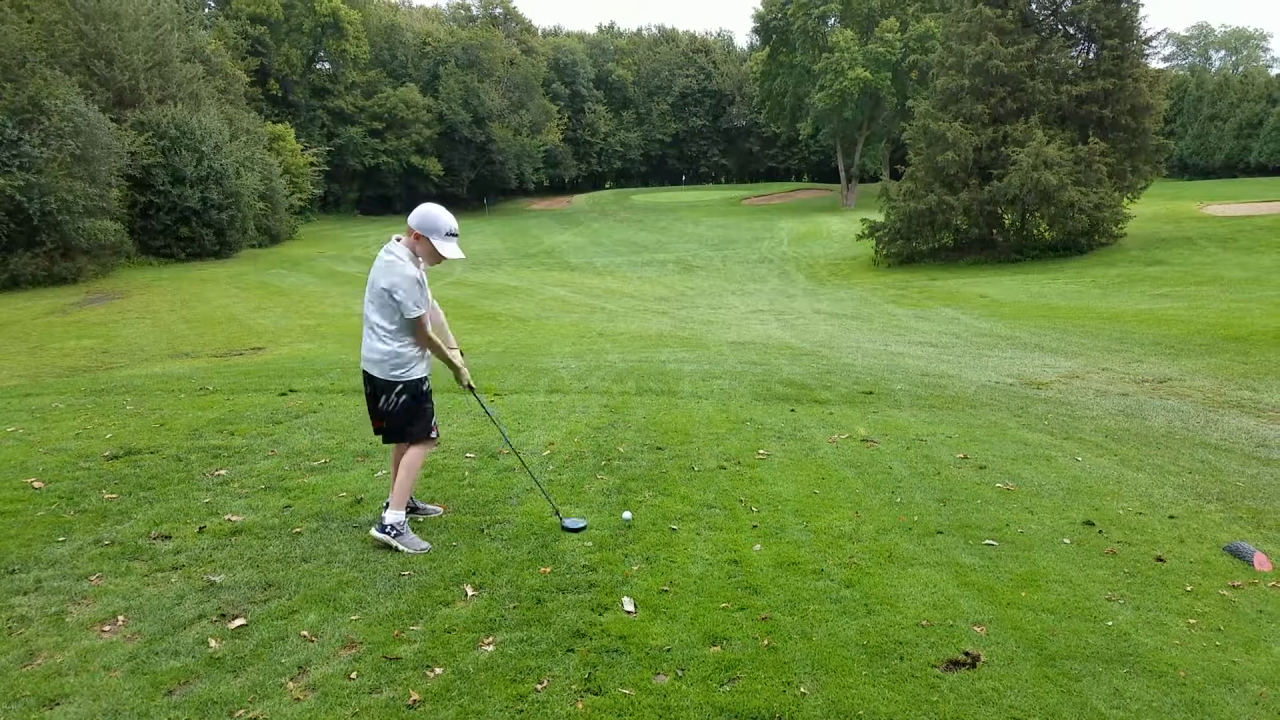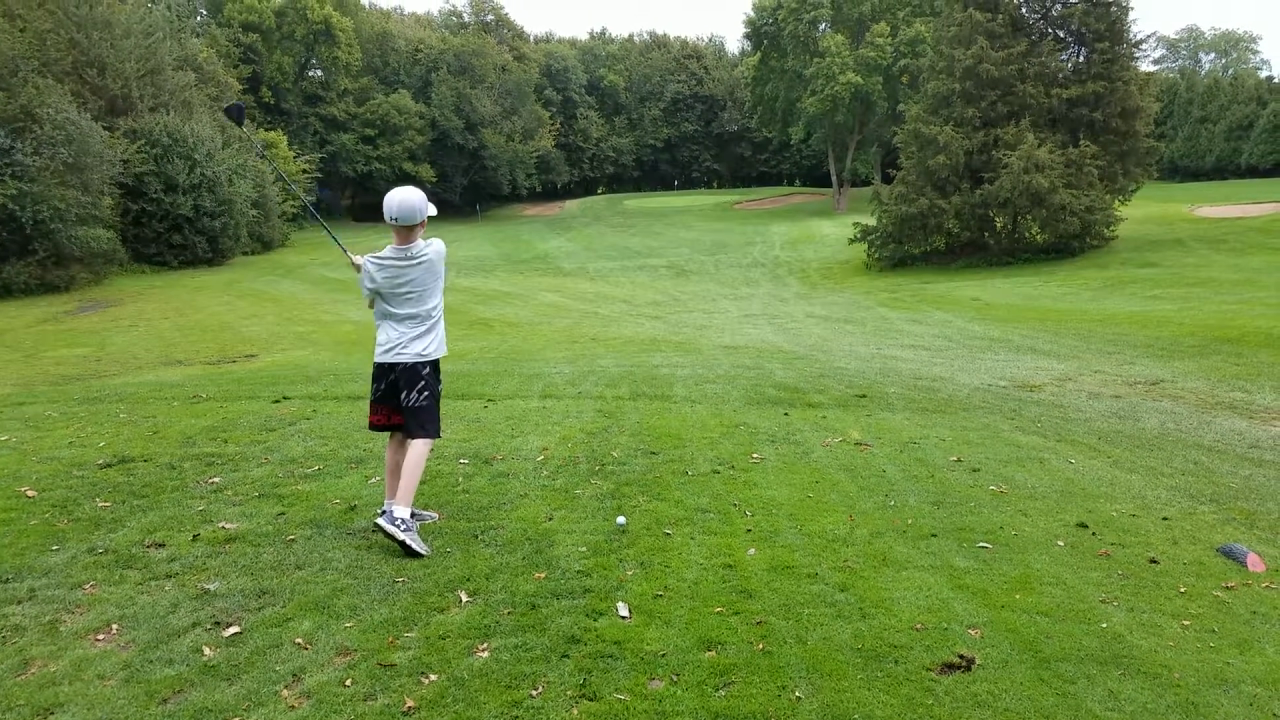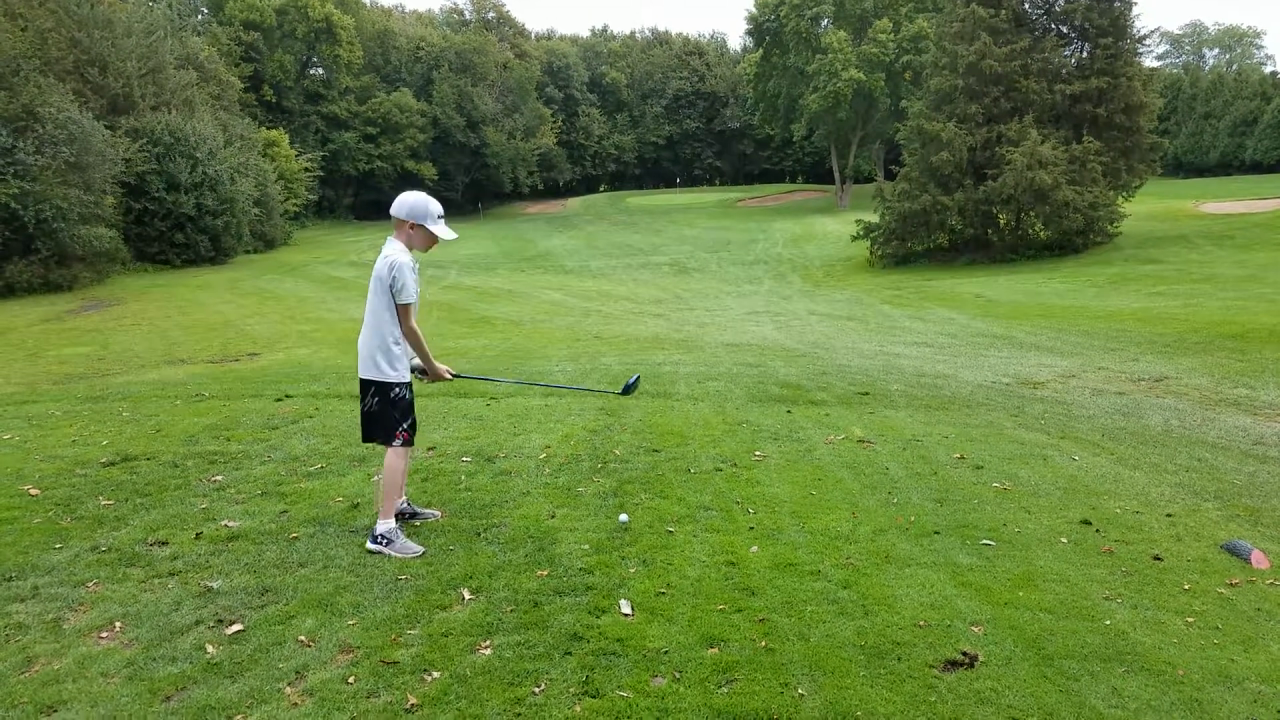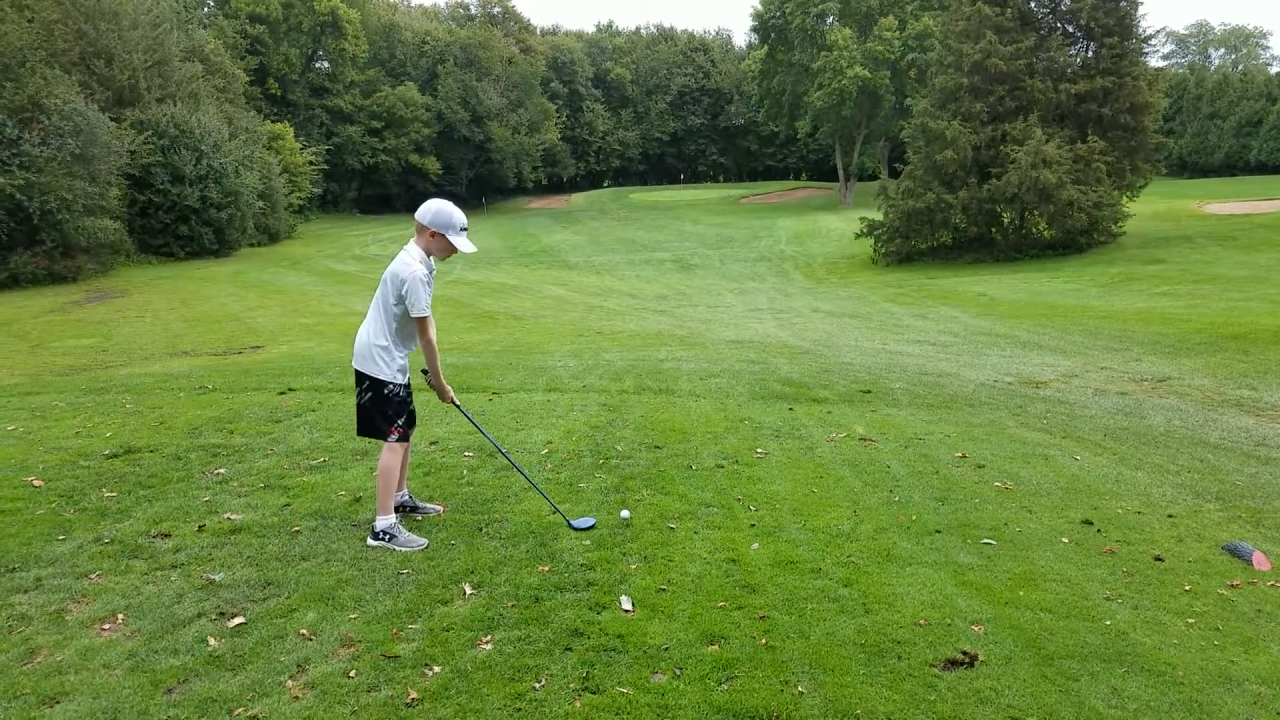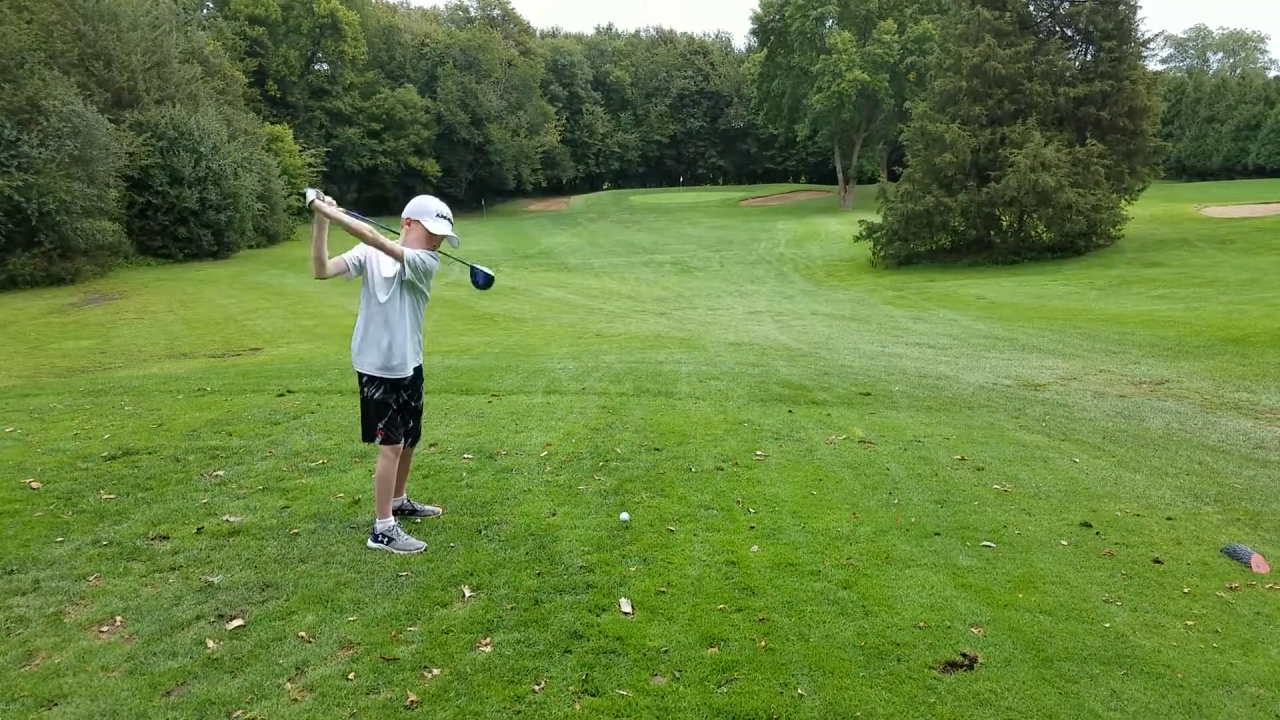
dt=1s
person 1, frame 1
left shoulder: (395, 250)
right shoulder: (401, 269)
left elbow: (430, 305)
right elbow: (424, 334)
left wrist: (453, 347)
right wrist: (455, 365)
left hip: (382, 363)
right hip: (397, 368)
left knee: (412, 434)
right knee: (422, 438)
left ankle: (399, 499)
right ankle: (392, 523)
person 1, frame 2
left shoulder: (373, 267)
right shoulder: (436, 251)
left hip: (386, 358)
right hip: (422, 359)
left knee: (399, 433)
right knee: (422, 436)
left ankle: (393, 505)
right ankle: (398, 515)
person 1, frame 3
left shoulder: (390, 256)
right shoulder: (401, 262)
right elbow: (407, 326)
left wrist: (417, 361)
right wrist: (431, 365)
left hip: (385, 362)
right hip: (387, 367)
left knee: (402, 439)
right knee: (399, 444)
left ankle: (397, 504)
right ankle: (384, 531)
person 1, frame 4
left shoulder: (419, 261)
right shoulder: (414, 272)
left elbow: (426, 325)
right elbow: (426, 334)
left wrist: (433, 373)
right wrist: (439, 382)
left hip: (391, 359)
right hip: (380, 362)
left knee: (406, 430)
right knee: (395, 439)
left ankle: (399, 497)
right ankle: (384, 526)
person 1, frame 5
left shoulder: (425, 262)
right shoulder: (368, 253)
left elbow: (380, 242)
right elbow: (323, 271)
left wrist: (330, 212)
right wrist: (320, 226)
left hip: (408, 366)
right hip: (375, 365)
left knee: (408, 440)
right knee: (391, 444)
left ankle: (398, 500)
right ankle: (383, 528)
